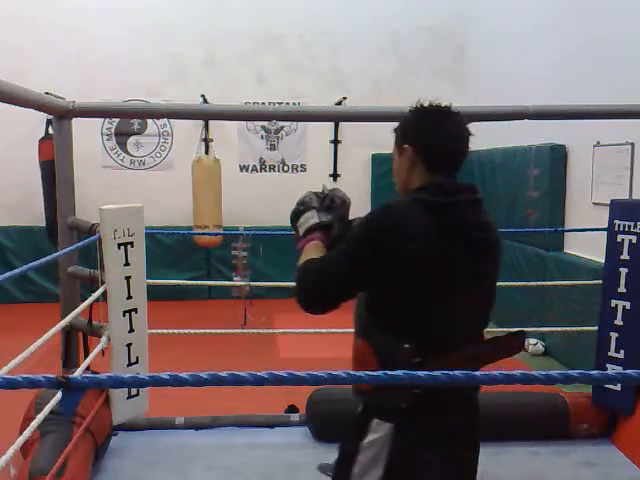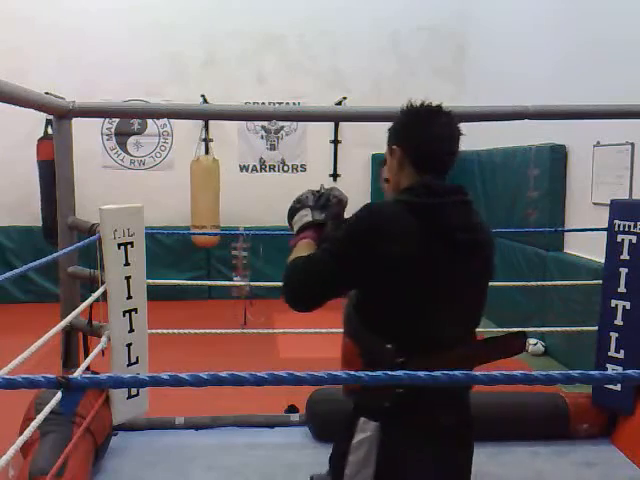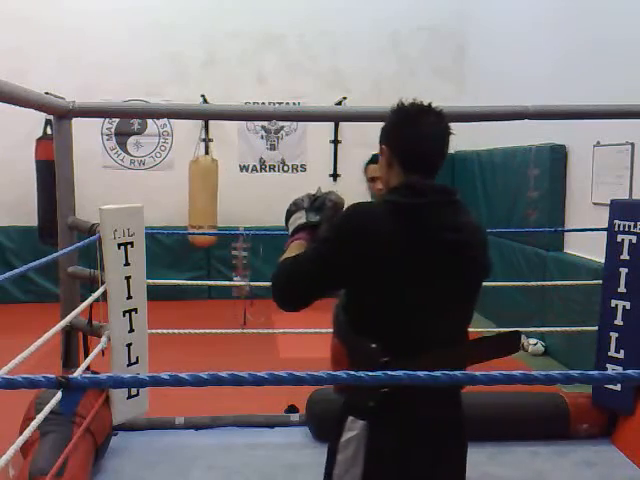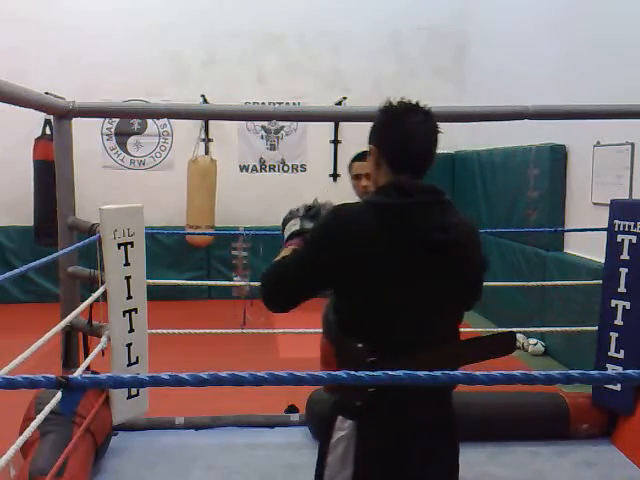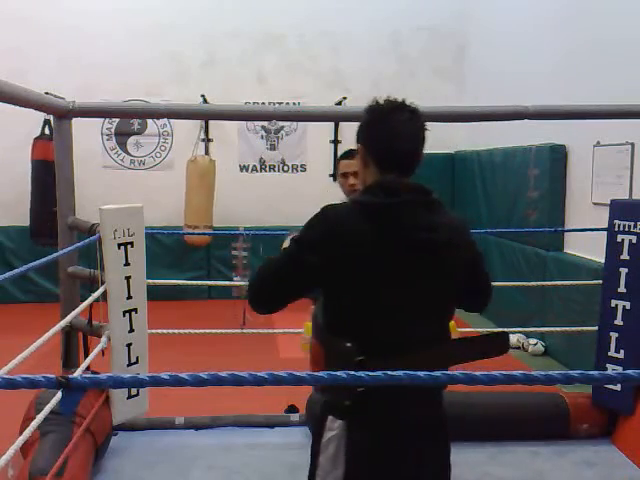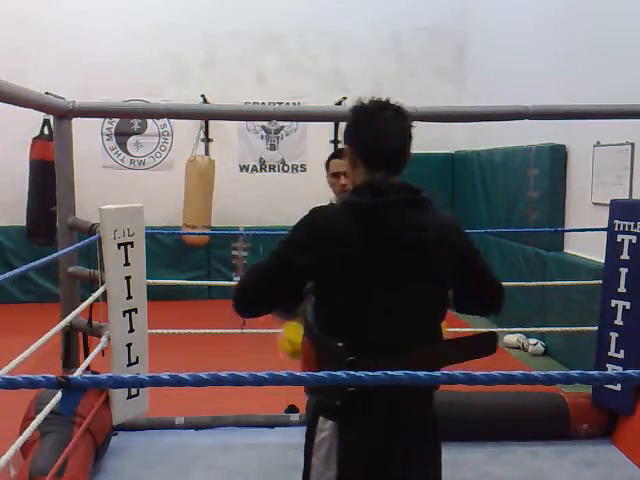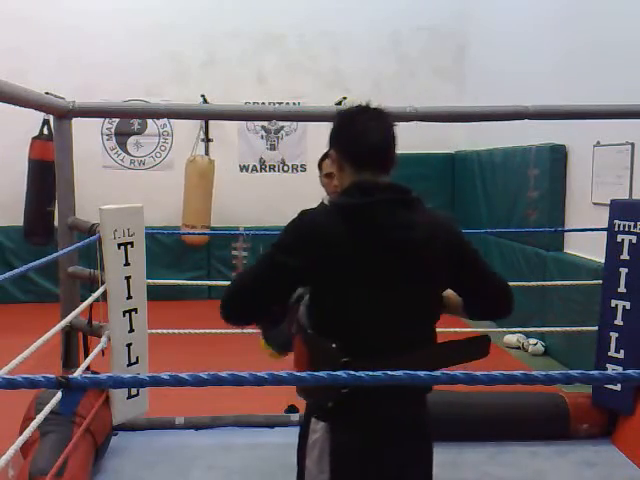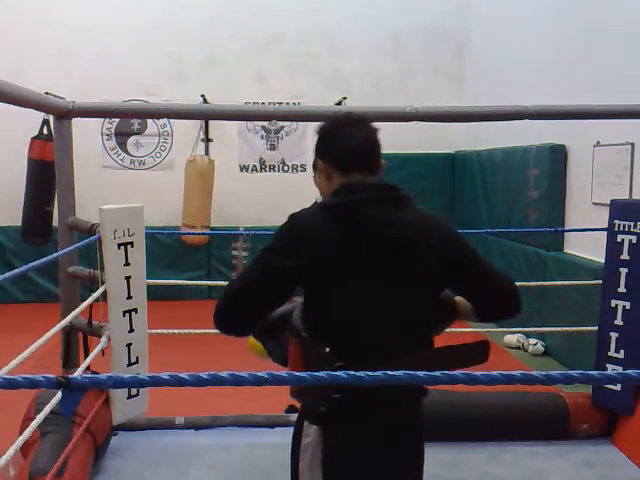
dt=0.1s
person 1, frame 1
left shoulder: (394, 221)
right shoulder: (482, 228)
left elbow: (315, 294)
left wrist: (312, 234)
right wrist: (347, 236)
left hip: (401, 413)
right hip: (459, 408)
person 1, frame 2
left shoulder: (379, 221)
right shoulder: (474, 229)
left elbow: (301, 291)
left wrist: (306, 232)
left hip: (391, 412)
right hip: (451, 408)
person 1, frame 3
left shoulder: (364, 223)
right shoulder: (469, 232)
left elbow: (289, 292)
left wrist: (301, 231)
left hip: (380, 413)
right hip: (444, 408)
person 1, frame 4
left shoulder: (350, 224)
right shoulder: (461, 231)
left elbow: (276, 293)
left wrist: (296, 238)
left hip: (369, 413)
right hip: (435, 408)
person 1, frame 5
left shoulder: (337, 225)
right shoulder: (452, 231)
left elbow: (262, 296)
right elbow: (477, 296)
left wrist: (297, 254)
left hip: (358, 413)
right hip: (425, 408)
person 1, frame 6
left shoulder: (327, 225)
right shoulder: (444, 230)
left elbow: (248, 299)
right elbow: (489, 300)
left wrist: (294, 261)
left hip: (349, 413)
right hip: (416, 408)
person 1, frame 7
left shoulder: (316, 227)
right shoulder: (439, 230)
left elbow: (237, 307)
right elbow: (497, 301)
left wrist: (280, 312)
left hip: (344, 415)
right hip: (410, 410)
person 1, frame 8
left shoulder: (309, 228)
right shoulder: (432, 230)
left elbow: (231, 315)
right elbow: (504, 300)
left hip: (336, 418)
right hip: (404, 412)
